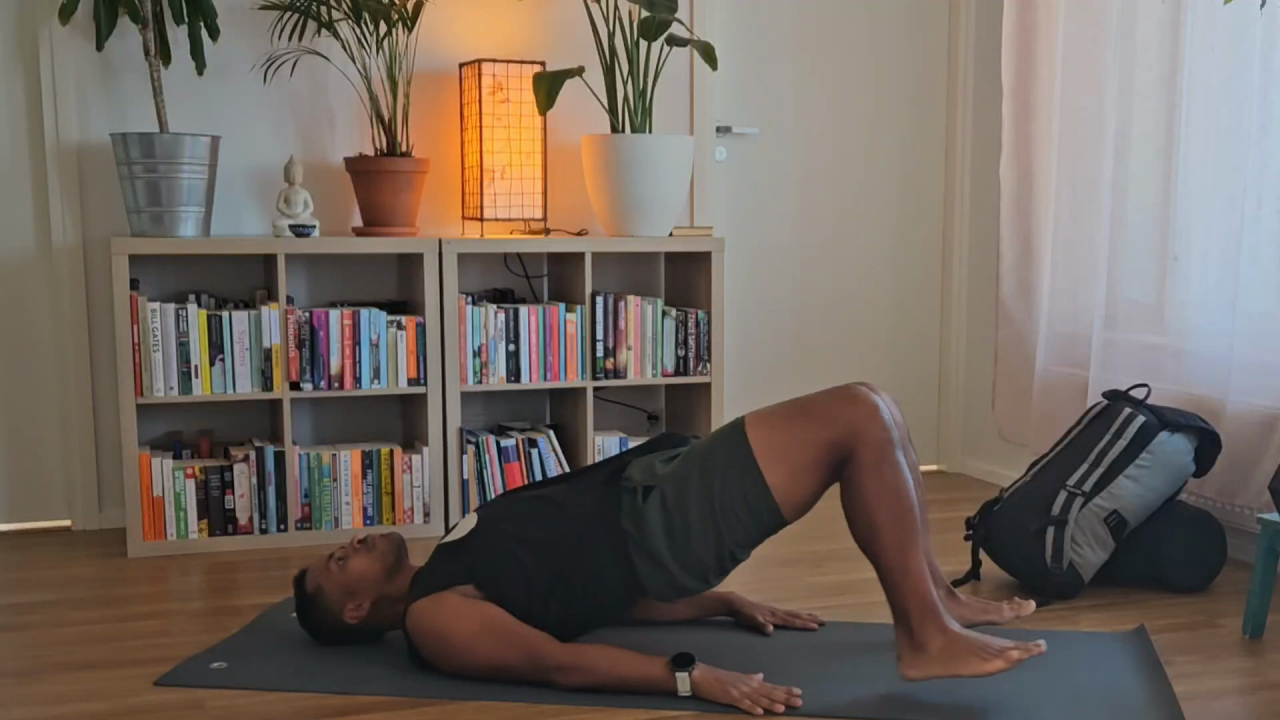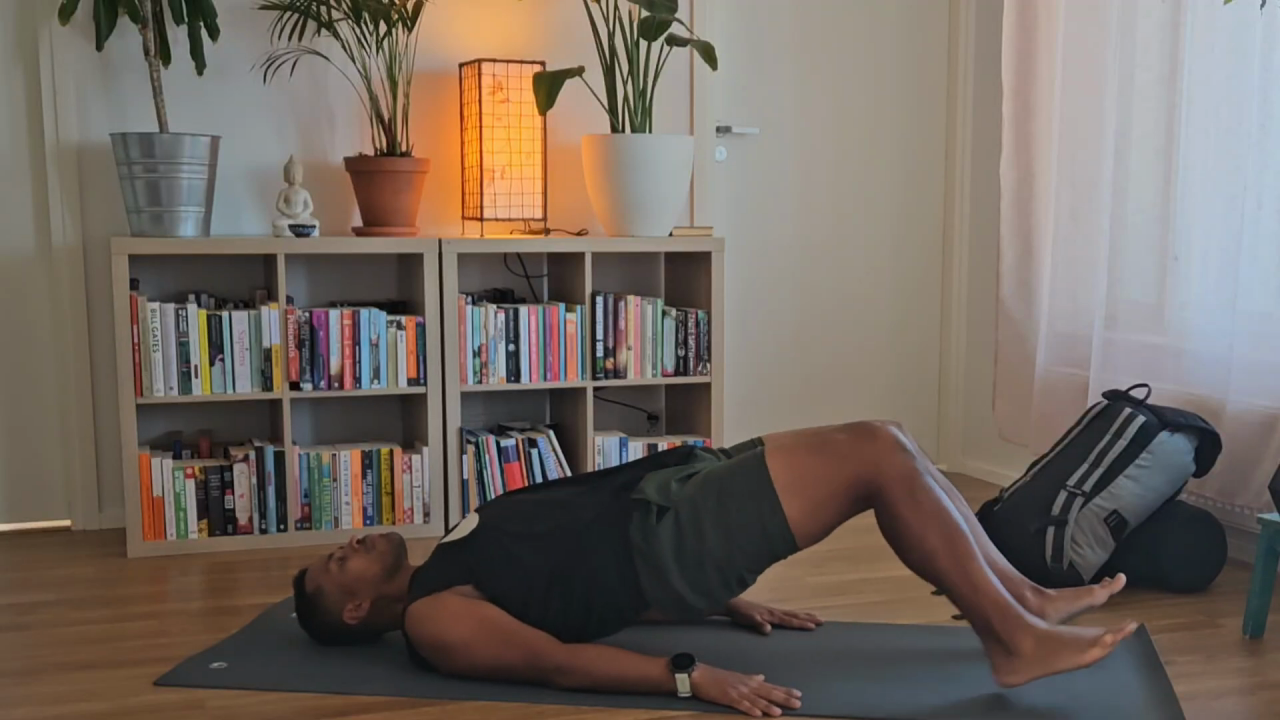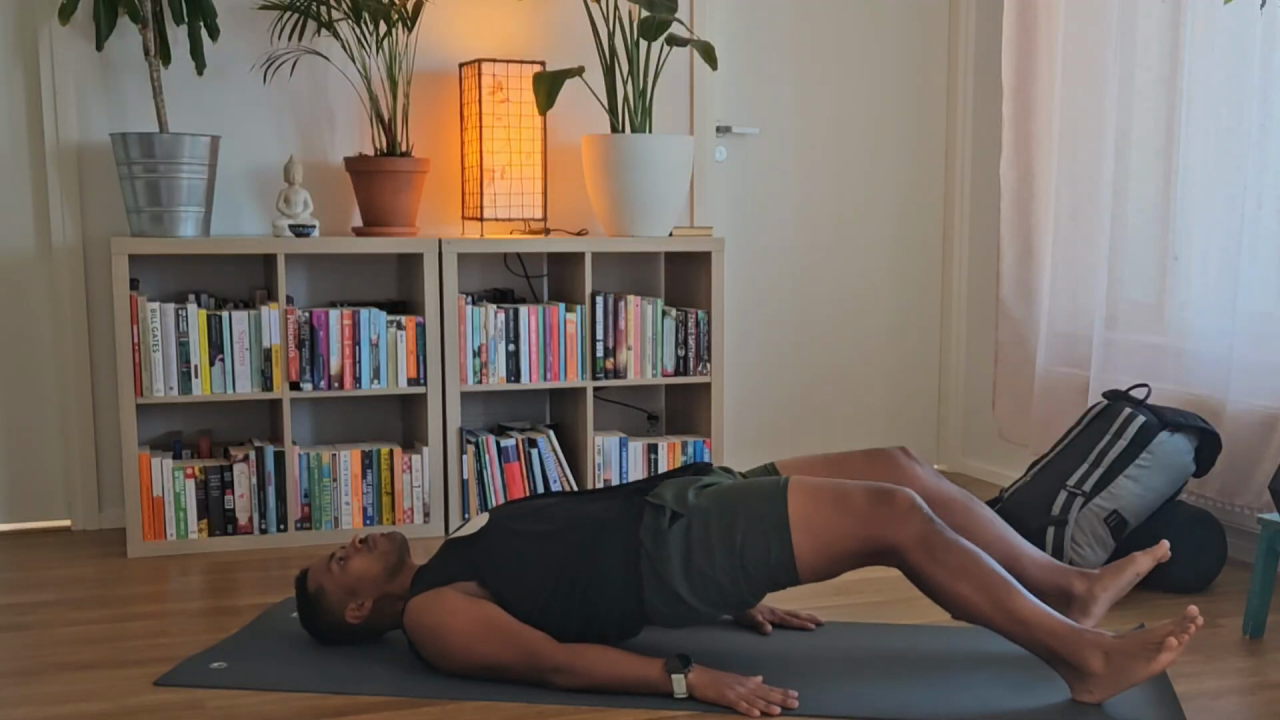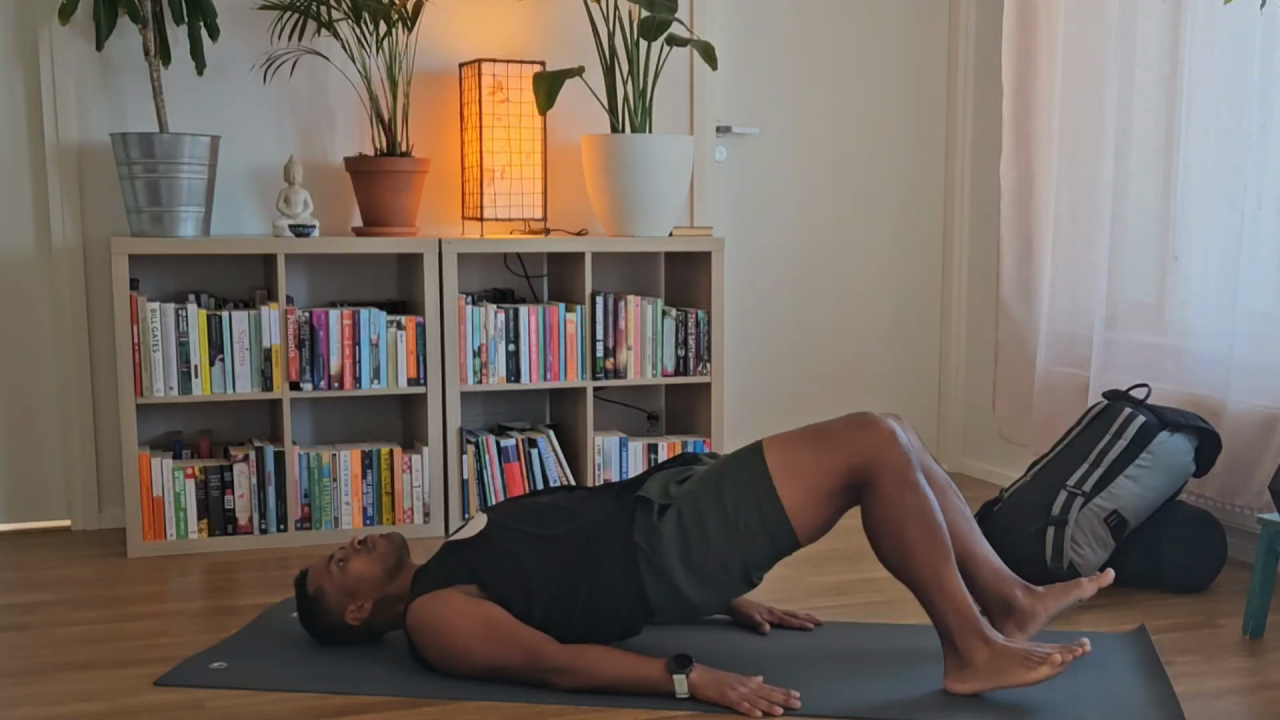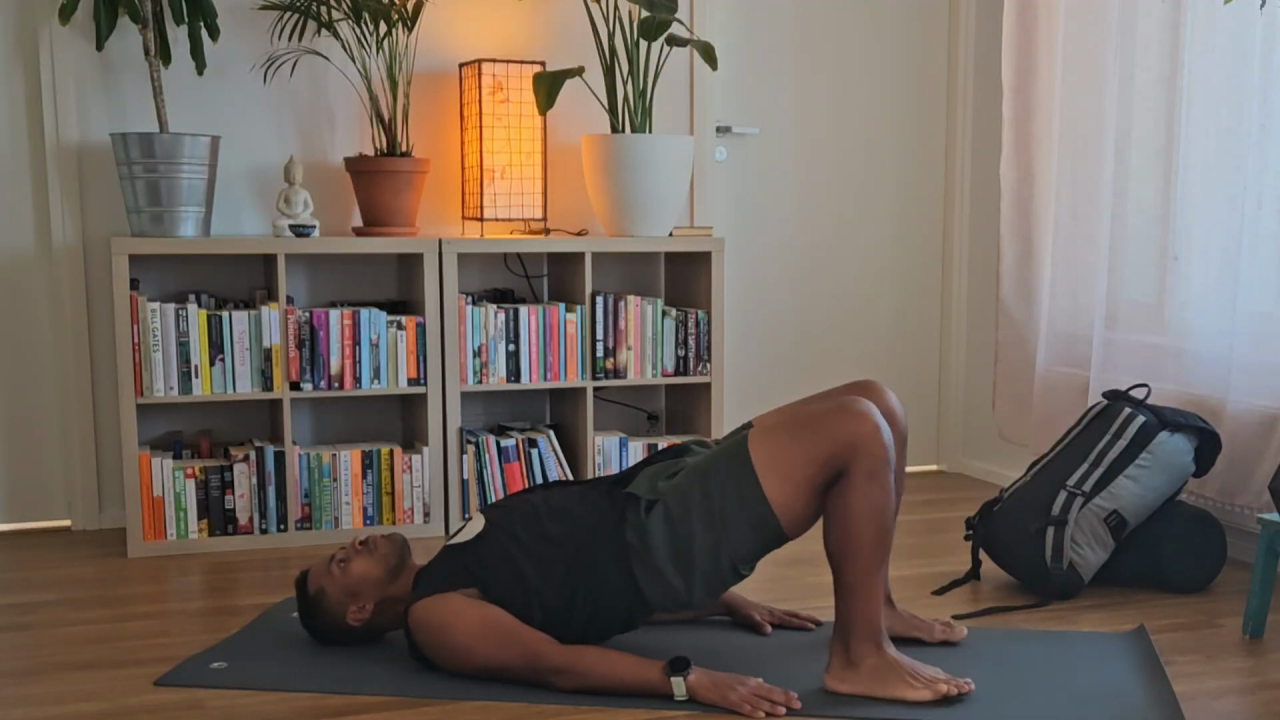
dt=1s
person 1, frame 1
left shoulder: (450, 572)
right shoulder: (432, 619)
left wrist: (728, 603)
left hip: (654, 484)
right hip: (658, 520)
left knee: (863, 408)
right knee: (862, 417)
left ankle: (931, 595)
right ankle: (930, 639)
person 1, frame 2
left shoulder: (451, 569)
right shoulder: (432, 619)
left wrist: (722, 598)
left hip: (660, 495)
right hip: (667, 534)
left knee: (882, 439)
right knee: (882, 456)
left ankle: (1022, 599)
right ankle: (1019, 640)
person 1, frame 3
left shoulder: (455, 570)
right shoulder: (434, 617)
left wrist: (738, 600)
left hip: (676, 507)
right hip: (674, 547)
left knee: (901, 472)
right knee: (897, 517)
left ankle: (1070, 590)
person 1, frame 4
left shoulder: (454, 571)
right shoulder: (433, 619)
left wrist: (728, 599)
left hip: (663, 510)
right hip: (670, 541)
left knee: (887, 440)
right knee: (876, 442)
left ankle: (1011, 601)
right ankle: (974, 652)
person 1, frame 5
left shoulder: (452, 575)
right shoulder: (434, 620)
right elbow: (556, 664)
left wrist: (722, 600)
left hip: (659, 500)
right hip: (663, 535)
left knee: (873, 404)
right knee: (859, 429)
left ankle: (873, 609)
right ankle: (861, 657)
